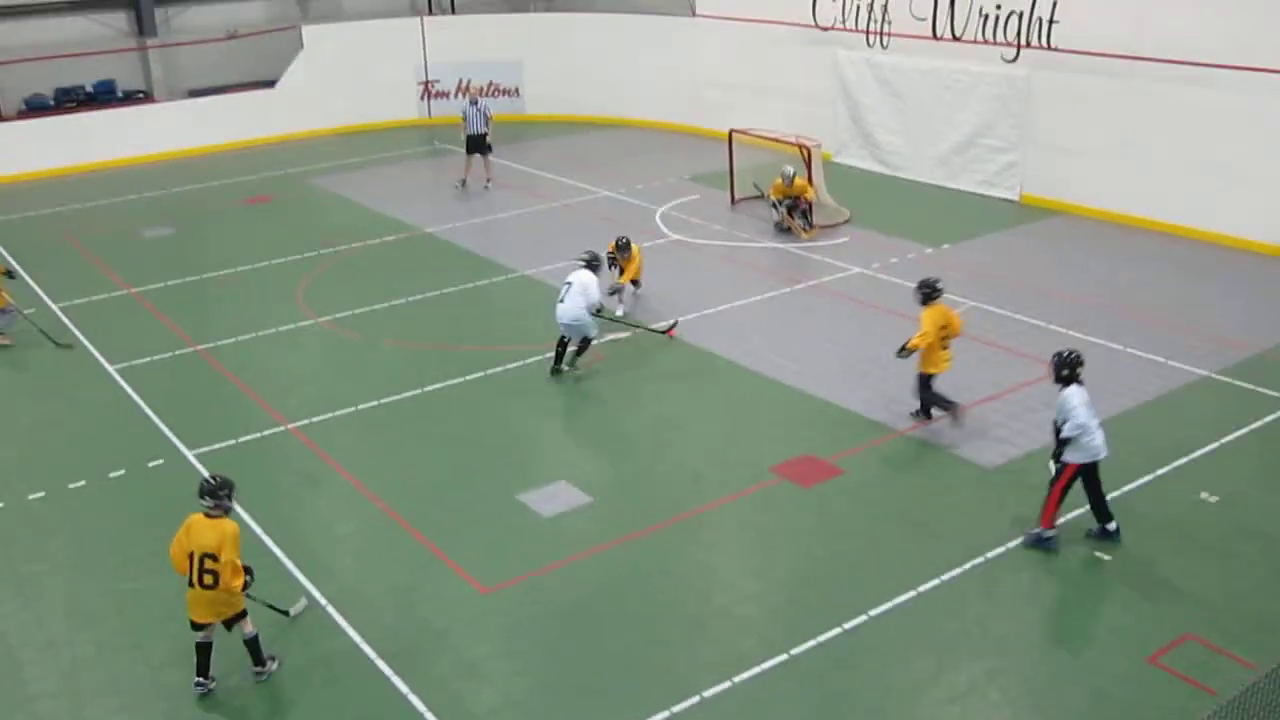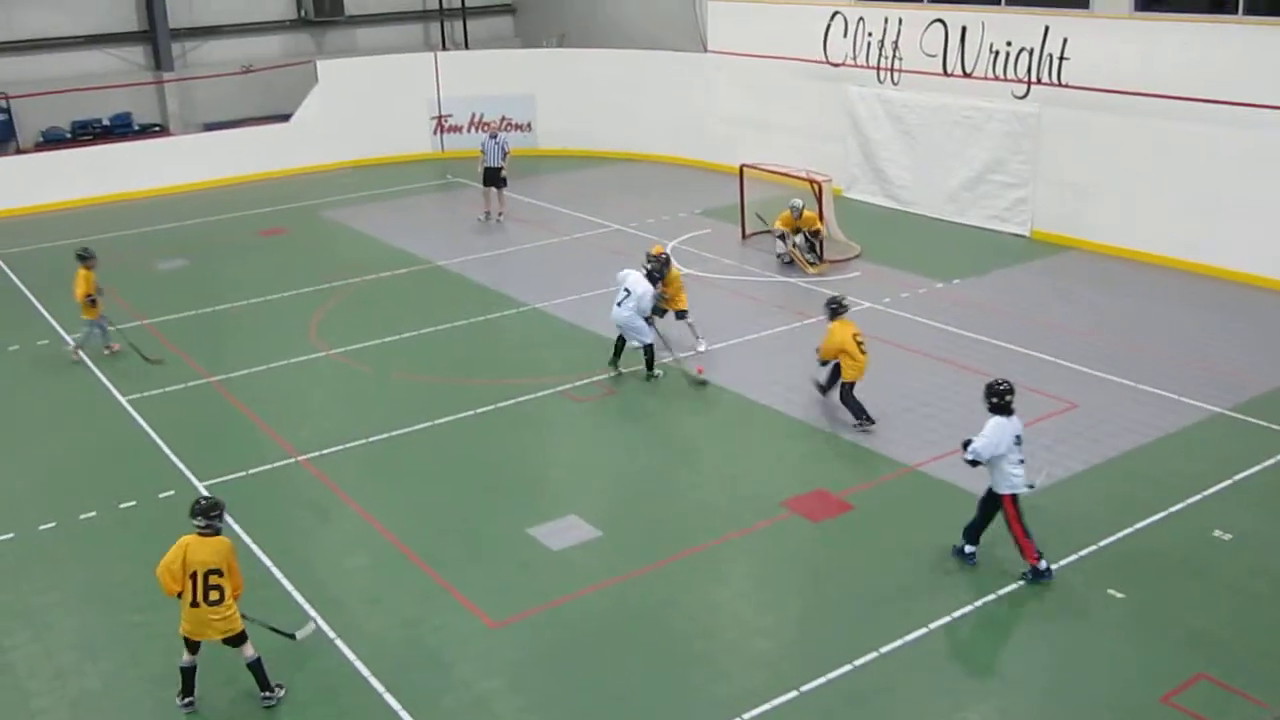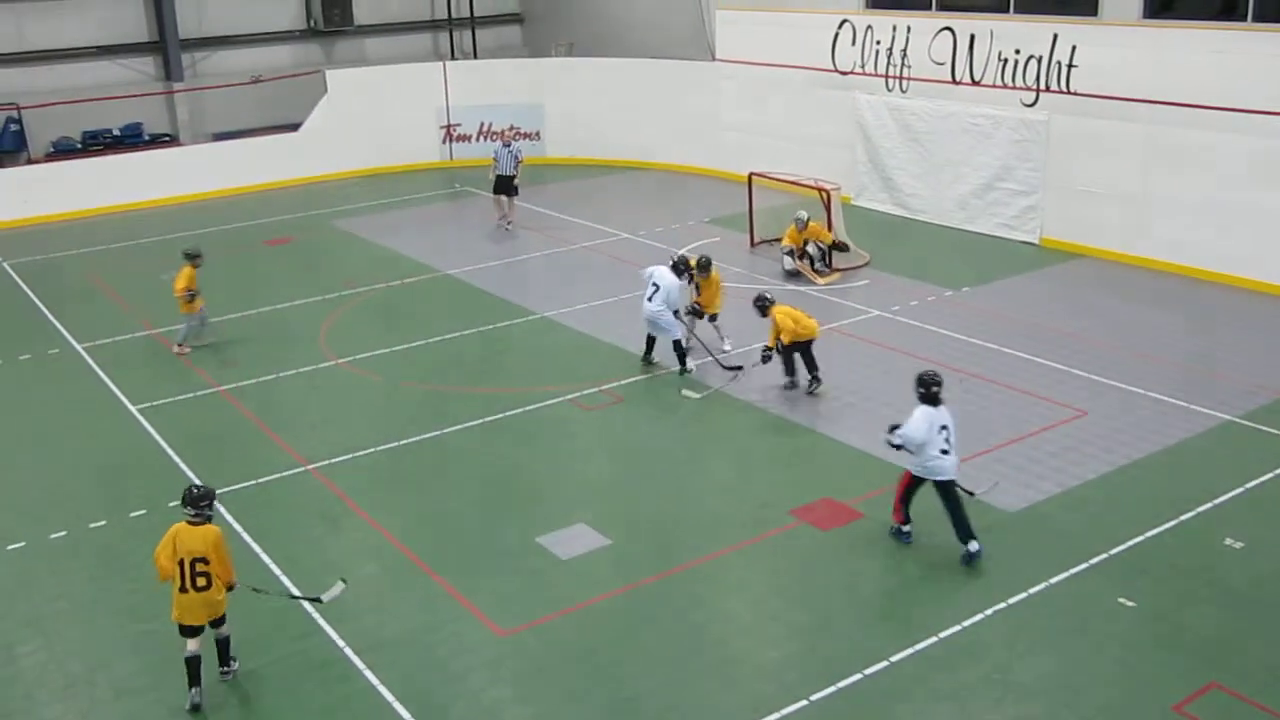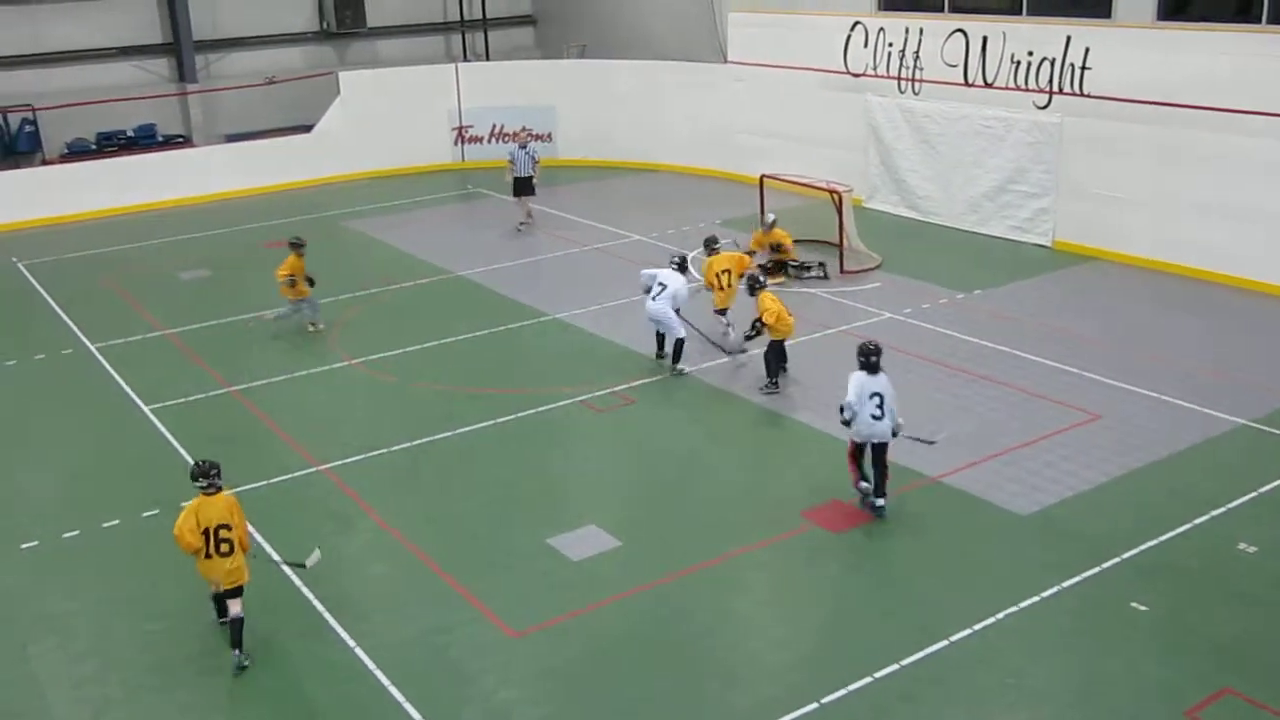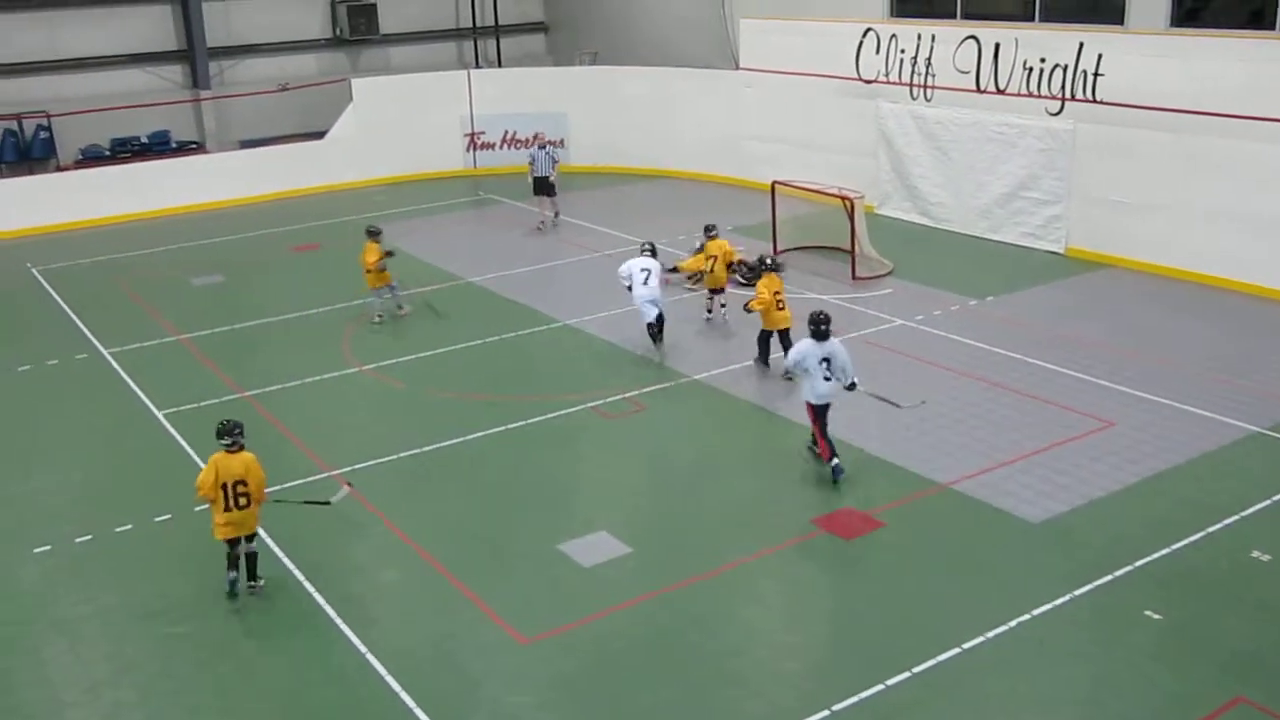
dt=0.5s
person 1, frame 1
left shoulder: (192, 522)
right shoulder: (229, 528)
left elbow: (178, 553)
right elbow: (230, 565)
right wrist: (241, 582)
left hip: (197, 592)
right hip: (222, 592)
left knee: (205, 631)
right knee: (245, 624)
left ankle: (202, 679)
right ankle: (260, 667)
person 1, frame 2
left shoulder: (184, 544)
right shoulder: (224, 545)
left elbow: (166, 572)
right elbow: (235, 579)
left wrist: (178, 591)
right wrist: (232, 598)
left hip: (194, 614)
right hip: (223, 611)
left knee: (190, 654)
right knee: (247, 648)
left ankle: (187, 698)
right ankle: (267, 692)
person 1, frame 3
left shoulder: (176, 531)
right shoulder: (214, 533)
left elbow: (162, 560)
right elbow: (223, 565)
right wrist: (229, 582)
left hip: (185, 598)
right hip: (212, 594)
left knee: (192, 642)
right knee: (220, 627)
left ankle: (195, 688)
right ankle: (225, 667)
person 1, frame 4
left shoulder: (194, 507)
right shoulder: (229, 500)
left elbow: (182, 533)
right elbow: (241, 530)
left wrist: (197, 548)
right wrist: (243, 549)
left hip: (207, 562)
right hip: (232, 561)
left knee: (215, 585)
right knee: (235, 603)
left ankle: (222, 617)
right ankle: (237, 651)
person 1, frame 5
left shoulder: (215, 461)
right shoulder: (249, 459)
left elbow: (204, 487)
right elbow: (258, 485)
left wrist: (214, 499)
right wrist: (259, 500)
left hip: (226, 516)
right hip: (248, 511)
left knee: (233, 547)
right knee: (250, 543)
left ankle: (232, 573)
right ankle: (252, 581)
person 2, frame 1
left shoulder: (1070, 394)
right shoulder: (1073, 390)
left elbow: (1079, 422)
left wrist: (1063, 436)
right wrist: (1060, 442)
left hip: (1081, 451)
right hip: (1091, 446)
left knee: (1057, 489)
right knee: (1093, 488)
left ankle: (1046, 534)
right ankle: (1109, 528)
person 2, frame 2
left shoulder: (996, 425)
right shoulder: (1013, 420)
left elbow: (980, 449)
left wrist: (969, 448)
right wrist: (975, 451)
left hip: (1005, 482)
right hip: (1011, 475)
left knee: (1016, 526)
right knee: (984, 510)
left ankle: (1040, 567)
right ankle: (968, 548)
person 2, frame 3
left shoulder: (922, 412)
right shoulder: (943, 410)
left elbow: (914, 436)
left wrist: (895, 436)
left hip: (925, 465)
right hip: (947, 465)
left knee: (903, 494)
right knee: (954, 506)
left ankle: (903, 529)
right ankle: (972, 546)
person 2, frame 4
left shoulder: (857, 377)
right shoulder: (884, 378)
left elbow: (851, 403)
right elbow: (892, 403)
left wrist: (846, 416)
right wrist: (896, 424)
left hip: (861, 429)
right hip: (883, 429)
left knee: (855, 458)
right knee: (880, 465)
left ankle: (865, 487)
right ankle: (879, 502)
person 2, frame 5
left shoulder: (804, 346)
right shoulder: (835, 343)
left elbow: (789, 363)
right elbow: (844, 364)
left wrist: (801, 369)
right wrist: (849, 381)
left hip: (814, 392)
right hip: (830, 389)
left knee: (820, 427)
right knee: (821, 421)
left ankle: (834, 462)
right ankle: (817, 446)
